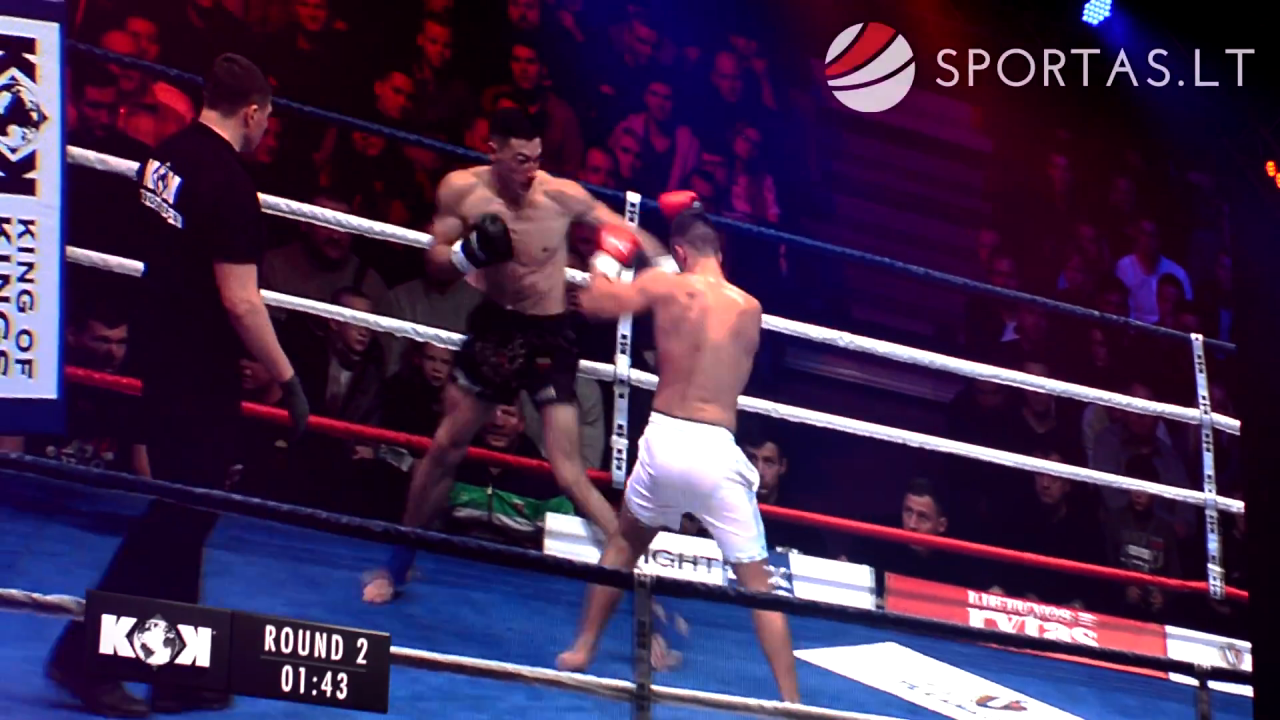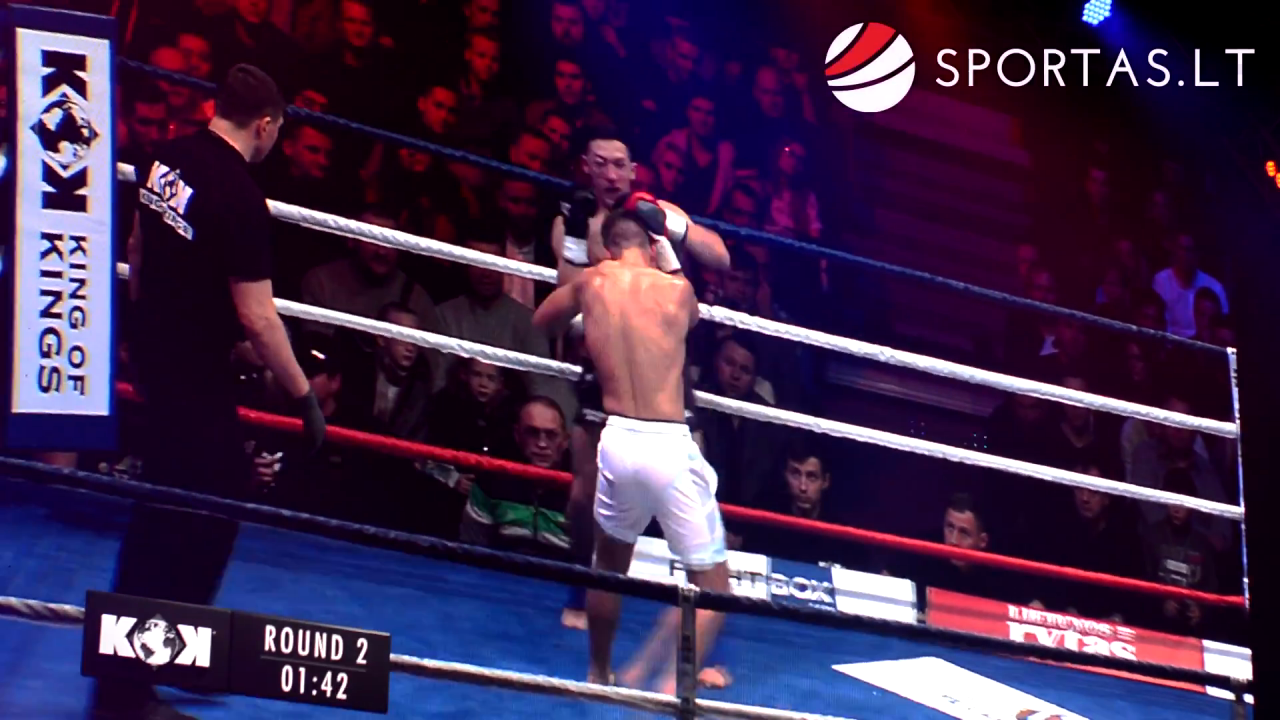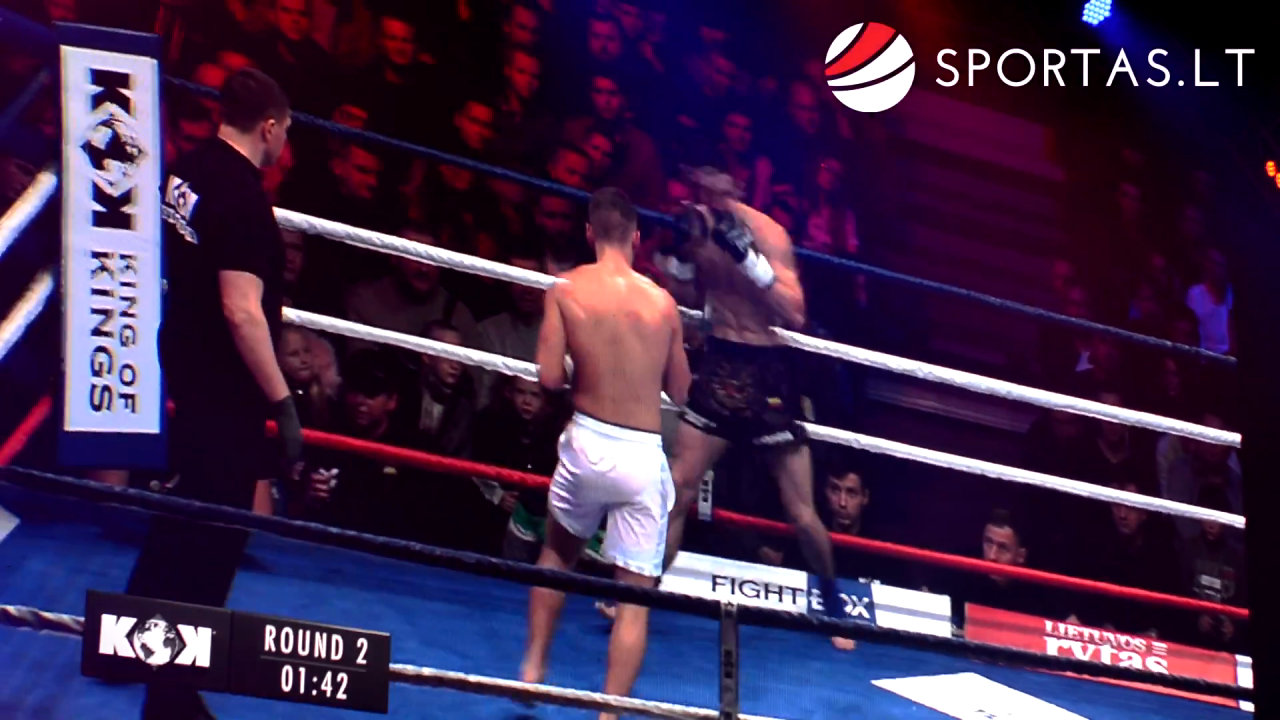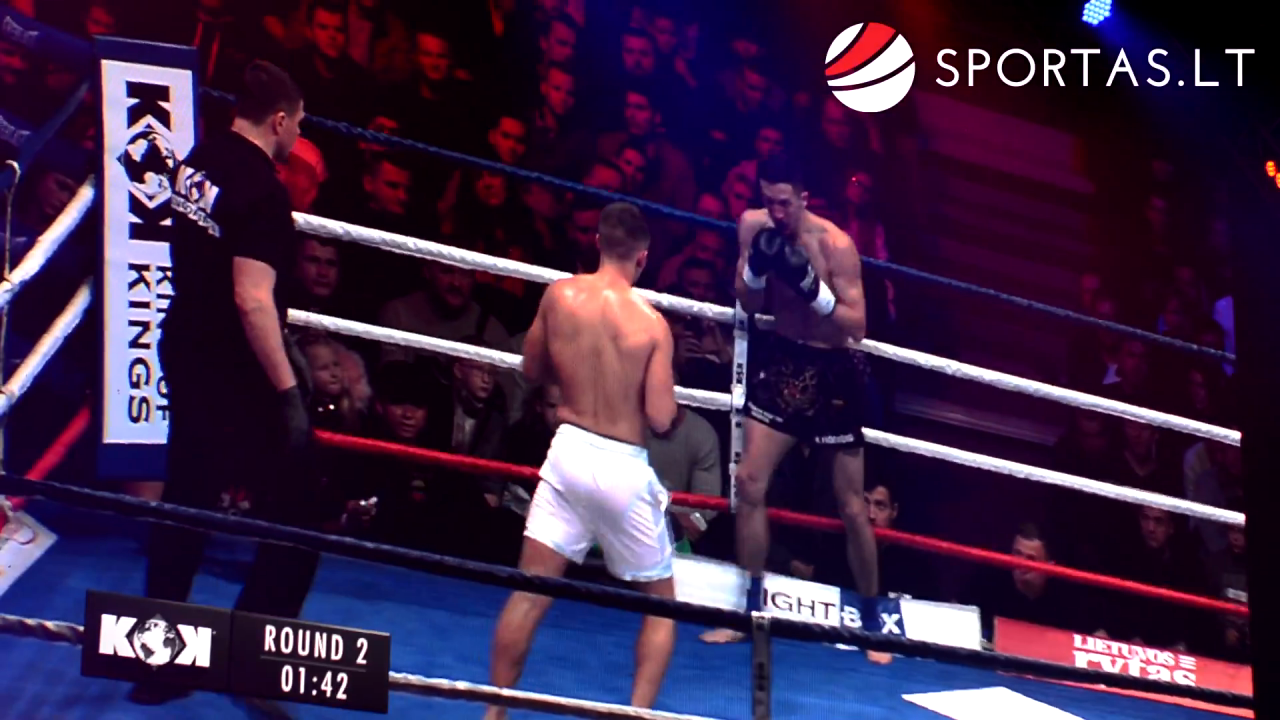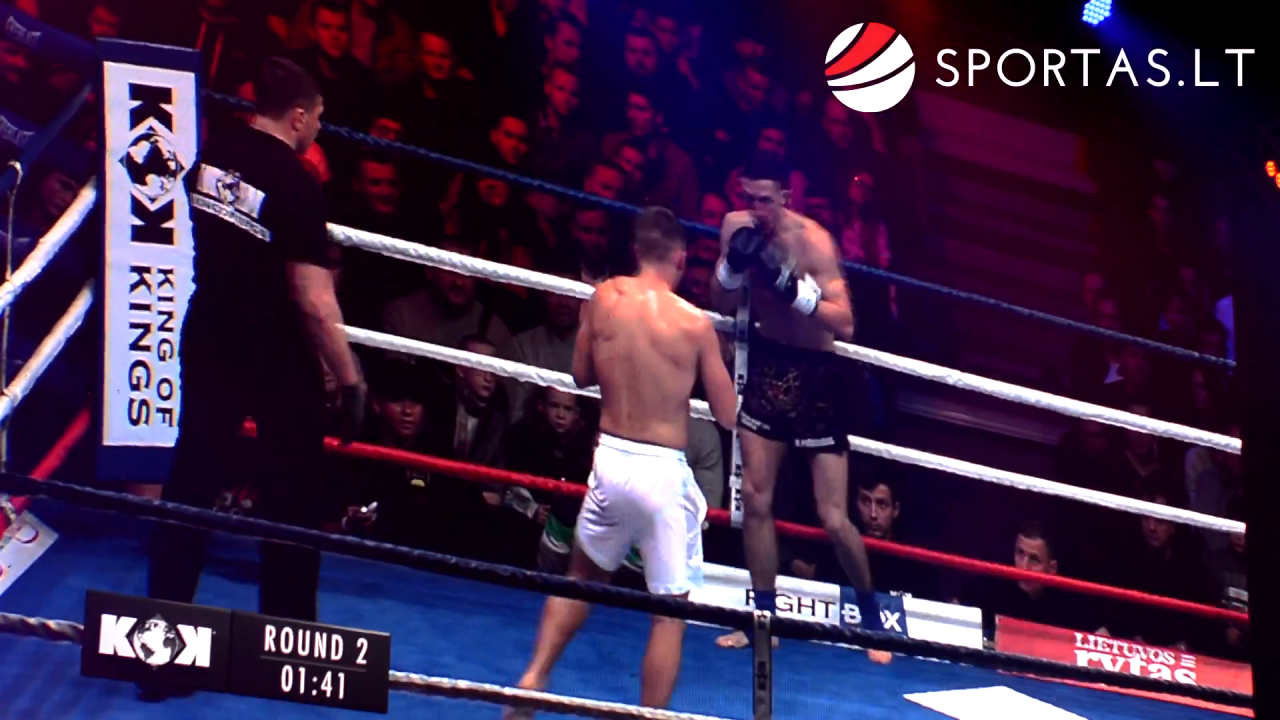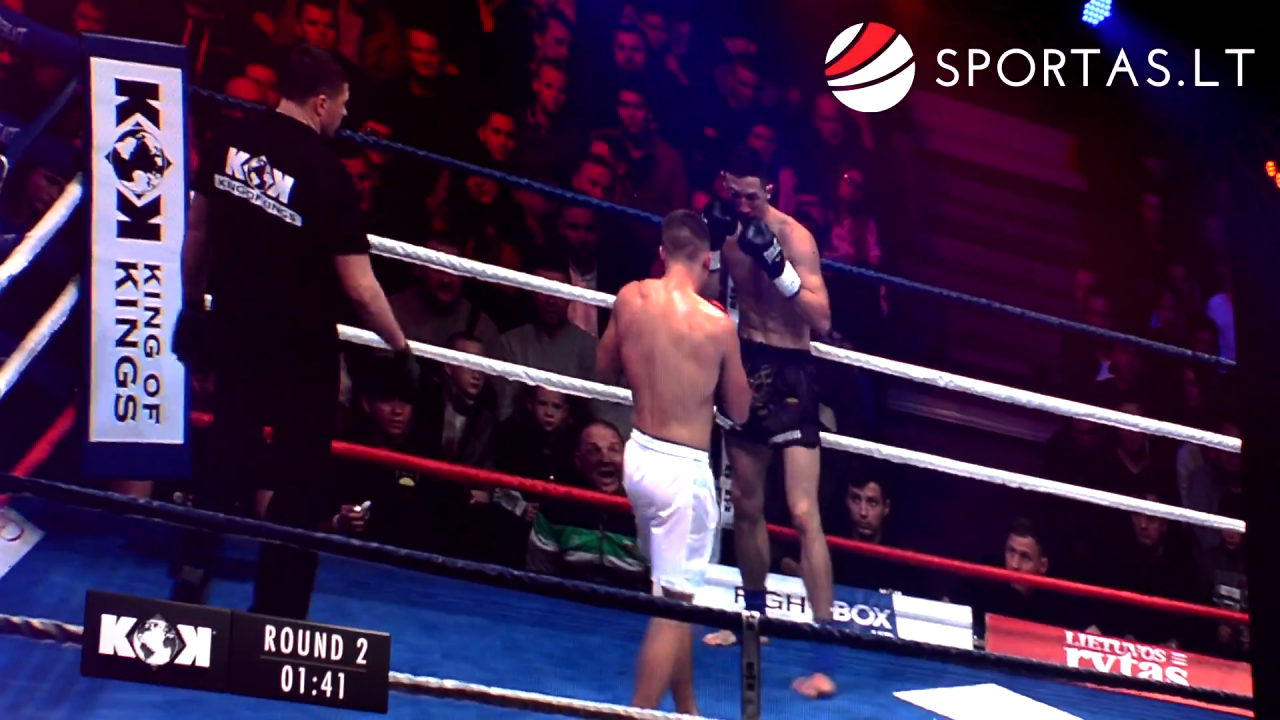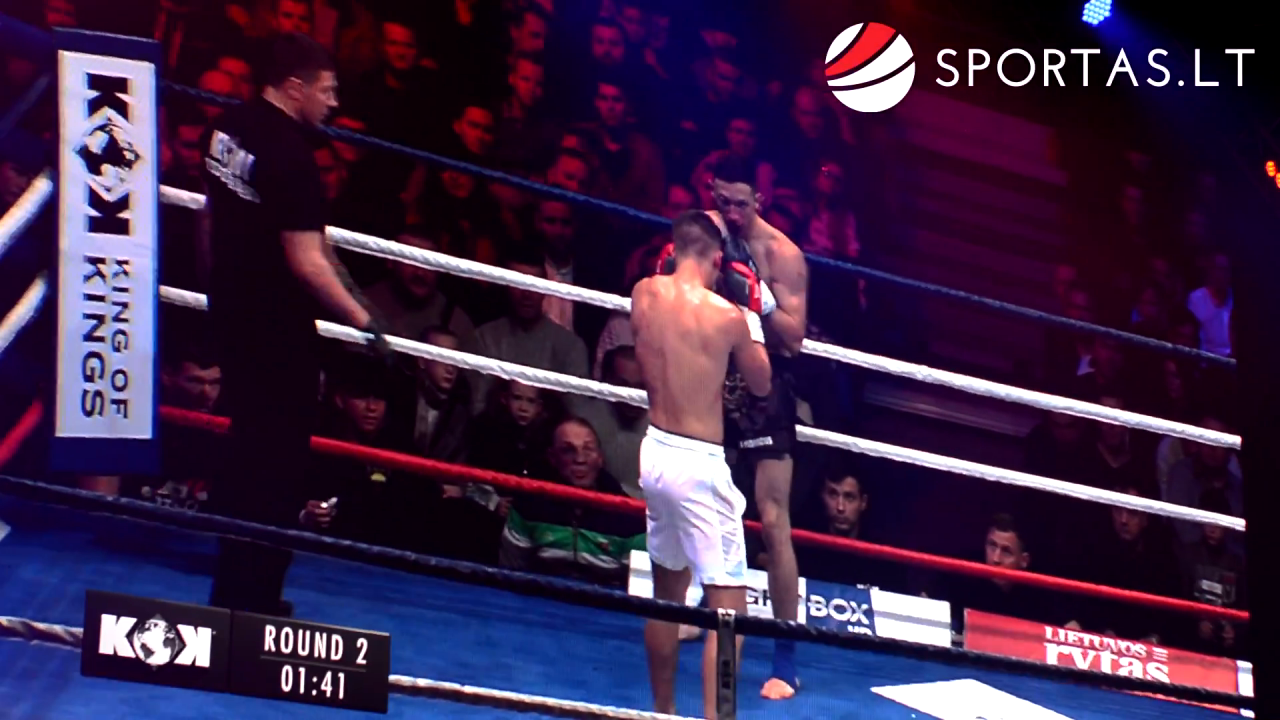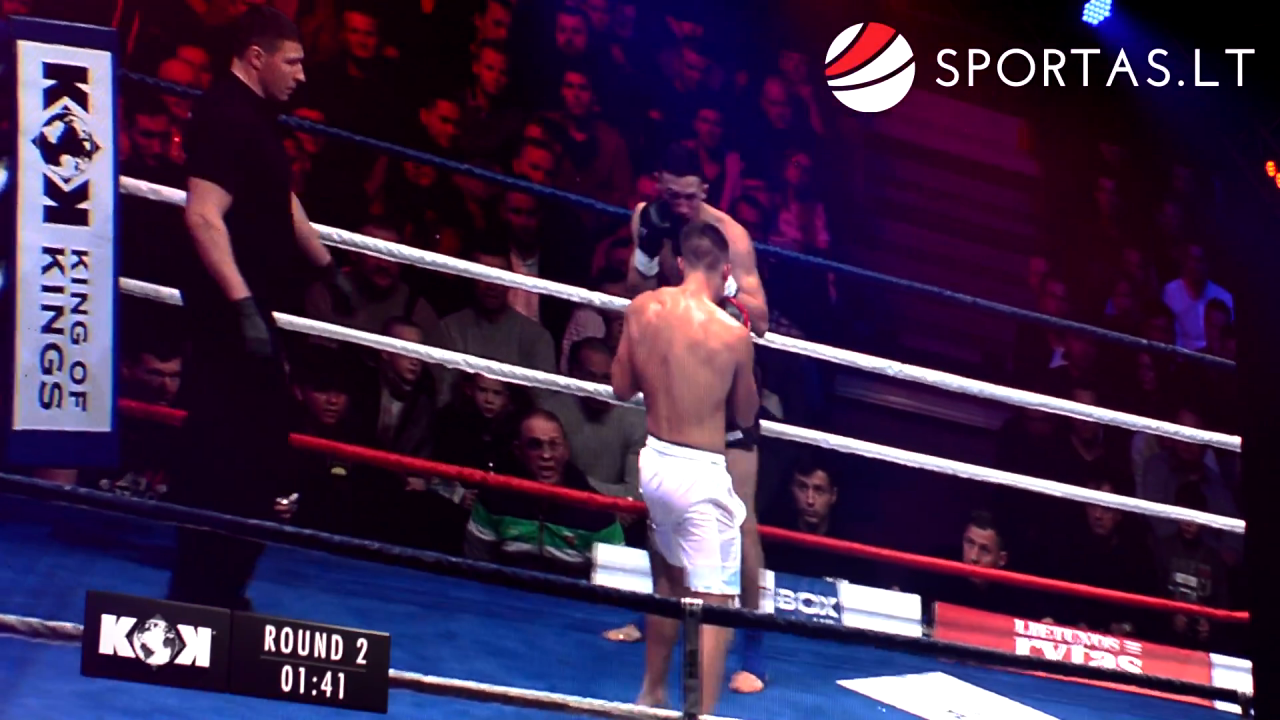
dt=0.3s
person 1, frame 1
left shoulder: (164, 154)
right shoulder: (228, 185)
right elbow: (241, 301)
right wrist: (288, 379)
left hip: (160, 345)
right hip: (198, 360)
left knee: (187, 500)
right knee: (184, 505)
right ankle: (82, 652)
person 1, frame 2
left shoulder: (167, 157)
right shoulder: (238, 198)
left elbow: (138, 248)
right elbow: (256, 315)
right wrist: (304, 396)
left hip: (157, 347)
right hip: (191, 364)
left knee: (218, 494)
right knee: (174, 514)
person 1, frame 3
left shoulder: (187, 167)
right shoulder: (243, 197)
right elbow: (244, 311)
right wrist: (282, 401)
left hip: (185, 357)
right hip: (222, 373)
left knee: (195, 499)
right knee: (217, 522)
person 1, frame 4
left shoulder: (198, 160)
right shoulder: (260, 188)
right elbow: (253, 300)
right wrist: (290, 392)
left hip: (186, 352)
right hip: (237, 366)
left knee: (186, 497)
right knee: (290, 507)
person 1, frame 5
left shoulder: (210, 157)
right shoulder: (297, 188)
right elbow: (317, 304)
right wrist: (353, 386)
left hip: (209, 345)
right hip: (280, 358)
left knee: (190, 486)
right knee: (293, 492)
person 1, frame 6
left shoulder: (229, 141)
right shoulder: (325, 173)
left elbow: (196, 232)
right elbow: (360, 286)
left wrist: (190, 308)
right wrist: (401, 348)
left hip: (230, 330)
right hip: (301, 345)
left knee: (230, 453)
right knee: (301, 481)
left ankle: (193, 568)
right ankle: (275, 620)
person 1, frame 7
left shoulder: (231, 126)
right shoulder: (289, 153)
left elbow: (212, 218)
right elbow: (309, 263)
right wrist: (366, 323)
left hip: (235, 313)
right hip: (273, 324)
left knee: (253, 448)
right knee: (276, 460)
left ankle: (239, 592)
right ankle: (246, 604)
person 1, frame 8
left shoulder: (246, 111)
right shoulder: (230, 116)
left elbow: (283, 204)
right elbow: (203, 216)
left wrist: (328, 267)
right wrist: (243, 305)
left hip: (228, 302)
right hip: (230, 304)
left knee: (222, 443)
right knee: (249, 444)
left ankle: (201, 584)
right ankle: (205, 591)
person 2, frame 1
left shoulder: (564, 194)
right shoulder: (461, 189)
left elbow: (619, 231)
right elbow: (438, 261)
left wrist: (664, 263)
right wrist: (470, 251)
left hip: (548, 338)
right hip: (493, 329)
left knee: (569, 477)
right knee: (442, 453)
right ankle: (397, 566)
person 2, frame 2
left shoulder: (657, 207)
right shoulder: (569, 223)
left elbow: (720, 261)
left wrist: (666, 221)
right wrist: (575, 234)
right knee: (583, 498)
right ankle: (580, 591)
person 2, frame 3
left shoulder: (767, 234)
right shoulder: (693, 226)
left elbow: (795, 315)
right elbow: (675, 305)
left wrist: (747, 255)
right wrist: (675, 255)
left hip: (768, 369)
right hip: (717, 364)
left knee: (800, 511)
right knee: (678, 488)
left ankle: (834, 607)
person 2, frame 4
left shoulder: (835, 243)
right shoulder: (752, 227)
left elbow: (857, 326)
right elbow: (747, 304)
left wrist: (812, 287)
right wrist: (756, 266)
left hip: (831, 371)
right hip: (780, 360)
left knee: (852, 508)
right knee: (749, 484)
left ankle: (871, 624)
right ankle: (751, 608)
person 2, frame 5
left shoulder: (813, 241)
right shoulder: (736, 226)
left elbow: (845, 324)
right elbow: (723, 305)
left wrist: (792, 288)
right wrist: (733, 267)
left hip: (816, 373)
right hip: (766, 365)
left knee: (833, 519)
right knee: (755, 501)
left ankle: (870, 613)
right ankle: (765, 616)
person 2, frame 6
left shoulder: (794, 237)
right shoulder: (725, 224)
left elbow: (821, 320)
left wrist: (775, 264)
right wrist: (714, 246)
left hip: (790, 372)
right hip: (745, 365)
left knee: (803, 513)
right knee: (746, 507)
left ankle: (824, 650)
right ankle: (755, 616)
person 2, frame 7
left shoulder: (781, 251)
left elbow: (793, 339)
left wrist: (753, 280)
left hip: (766, 381)
right hip: (718, 373)
left knee: (771, 522)
left ankle: (785, 659)
person 2, frame 8
left shoulder: (731, 236)
right shoulder: (647, 219)
left elbow: (759, 322)
right elbow: (639, 299)
left wrist: (718, 275)
right wrist: (647, 246)
left knee: (739, 518)
left ankle: (752, 652)
person 3, frame 1
left shoulder: (667, 287)
right shoulder: (748, 307)
left elbow: (597, 303)
left wrist: (609, 256)
left hip: (662, 441)
right hip: (715, 451)
left knee: (626, 541)
right knee: (758, 585)
left ankle: (584, 649)
right ankle: (791, 706)
person 3, frame 2
left shoulder: (589, 282)
right shoulder: (677, 290)
left elbow: (545, 318)
right wrist: (662, 239)
left hip: (617, 442)
right hip: (671, 450)
left knee: (609, 565)
right knee: (711, 589)
left ankle: (598, 675)
right ankle: (663, 680)
person 3, frame 3
left shoulder: (566, 288)
right shoulder: (663, 301)
left elbow: (550, 378)
right elbow: (678, 385)
left hip: (585, 442)
right hip: (640, 456)
left knee: (558, 551)
right knee: (635, 599)
left ankle: (532, 668)
person 3, frame 4
left shoulder: (559, 294)
right shoulder: (652, 322)
left elbow: (533, 370)
right elbow: (662, 418)
left hip: (569, 455)
right hip: (623, 468)
left knee: (529, 593)
right knee: (661, 604)
person 3, frame 5
left shoulder: (602, 298)
right shoulder: (694, 323)
left elbow: (581, 375)
right elbow: (727, 411)
left hip: (610, 462)
right hip: (665, 472)
left knee: (581, 578)
right knee: (669, 616)
person 3, frame 6
left shoulder: (630, 298)
right shoulder: (717, 325)
left elbow: (605, 369)
right elbow: (739, 410)
left hip: (639, 457)
right hip: (684, 470)
left knee: (668, 593)
left ankle: (687, 712)
person 3, frame 7
left shoulder: (644, 292)
right shoulder: (727, 315)
right elbow: (762, 385)
right wrist: (752, 313)
left hip: (655, 454)
right hip: (698, 465)
left knee: (669, 591)
right knee: (728, 606)
person 3, frame 8
left shoulder: (643, 308)
right shoulder: (732, 333)
left elbow: (621, 387)
right elbow: (745, 416)
left hip: (654, 462)
right hip: (701, 475)
left knee: (671, 579)
left ankle: (650, 693)
